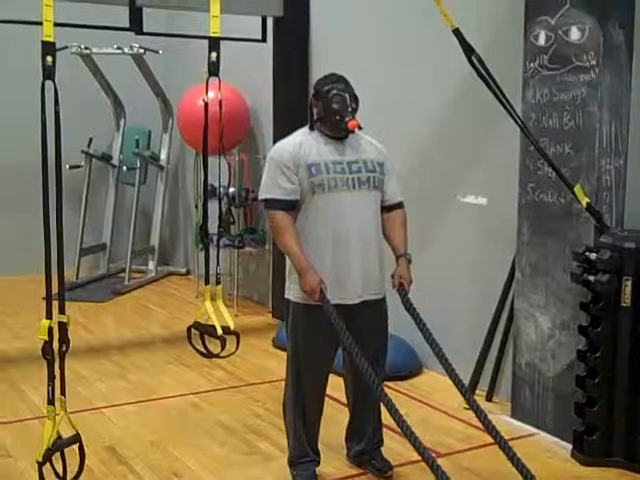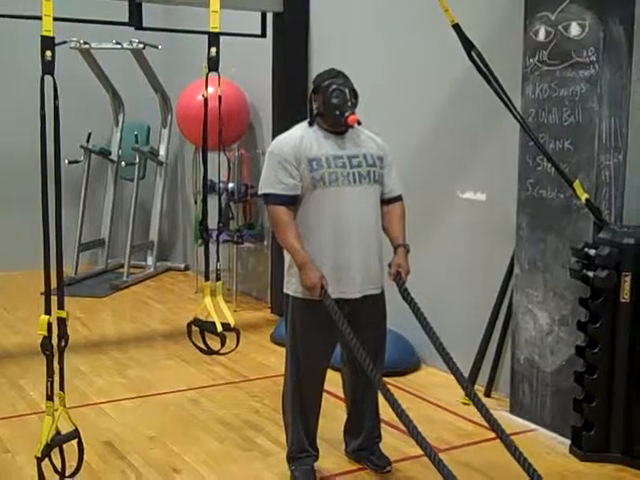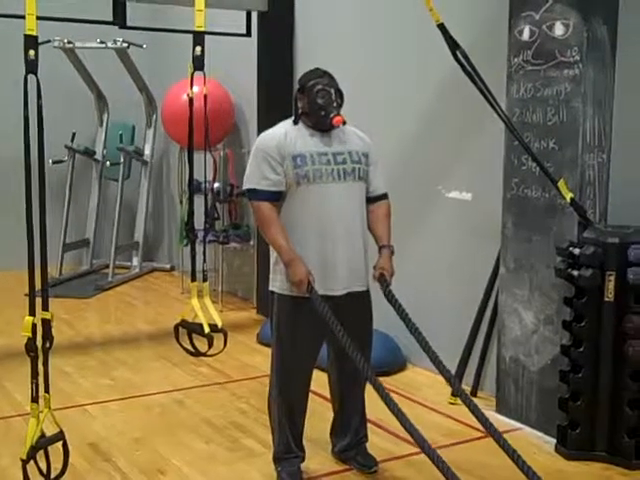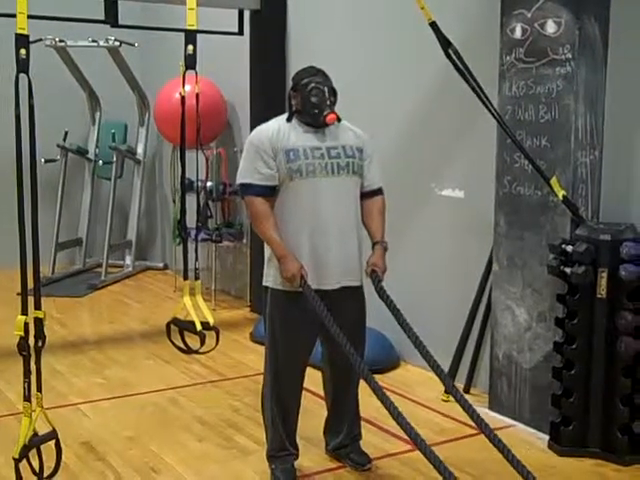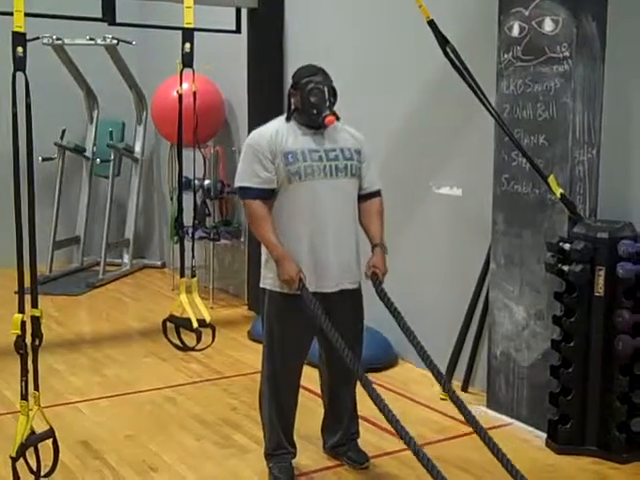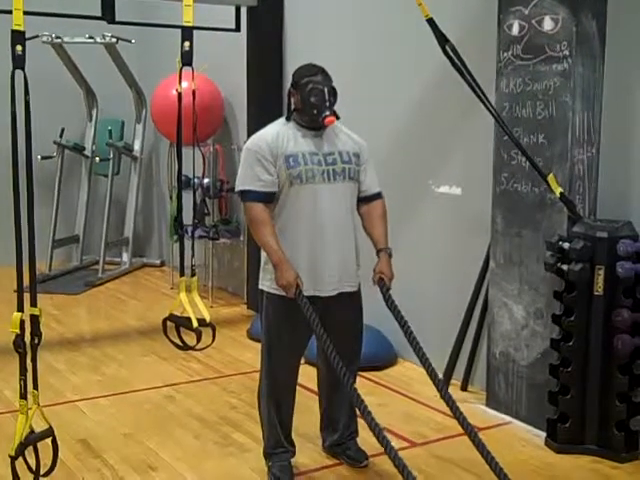
dt=0.5s
person 1, frame 1
left shoulder: (374, 151)
right shoulder: (291, 151)
left elbow: (392, 209)
right elbow: (279, 215)
left wrist: (401, 257)
right wrist: (304, 270)
left hip: (369, 289)
right hip: (314, 292)
left knee: (368, 374)
right knee: (307, 379)
person 1, frame 2
left shoulder: (374, 145)
right shoulder: (290, 145)
left elbow: (391, 201)
right elbow: (279, 210)
left wrist: (400, 248)
right wrist: (305, 265)
left hip: (367, 283)
right hip: (313, 286)
left knee: (366, 369)
right knee: (306, 374)
left ankle: (363, 443)
person 1, frame 3
left shoulder: (359, 142)
right shoulder: (275, 142)
left elbow: (377, 200)
right elbow: (263, 206)
left wrist: (385, 249)
right wrist: (291, 261)
left hip: (353, 281)
right hip: (299, 284)
left knee: (352, 368)
right knee: (292, 373)
left ankle: (350, 443)
person 1, frame 4
left shoulder: (355, 138)
right shoulder: (268, 137)
left elbow: (372, 195)
right elbow: (256, 201)
left wrist: (378, 244)
right wrist: (284, 256)
left hip: (347, 276)
right hip: (293, 279)
left knee: (346, 365)
right knee: (285, 370)
left ankle: (344, 440)
person 1, frame 5
left shoulder: (353, 141)
right shoulder: (266, 140)
left elbow: (369, 198)
right elbow: (255, 204)
left wrist: (378, 247)
right wrist: (282, 259)
left hip: (344, 278)
right hip: (290, 281)
left knee: (344, 365)
right knee: (282, 370)
left ankle: (341, 439)
person 1, frame 6
left shoulder: (352, 144)
right shoulder: (267, 143)
left elbow: (371, 201)
right elbow: (256, 208)
left wrist: (383, 252)
right wrist: (280, 264)
left hip: (343, 280)
right hip: (289, 282)
left knee: (343, 364)
right knee: (280, 370)
left ankle: (340, 438)
